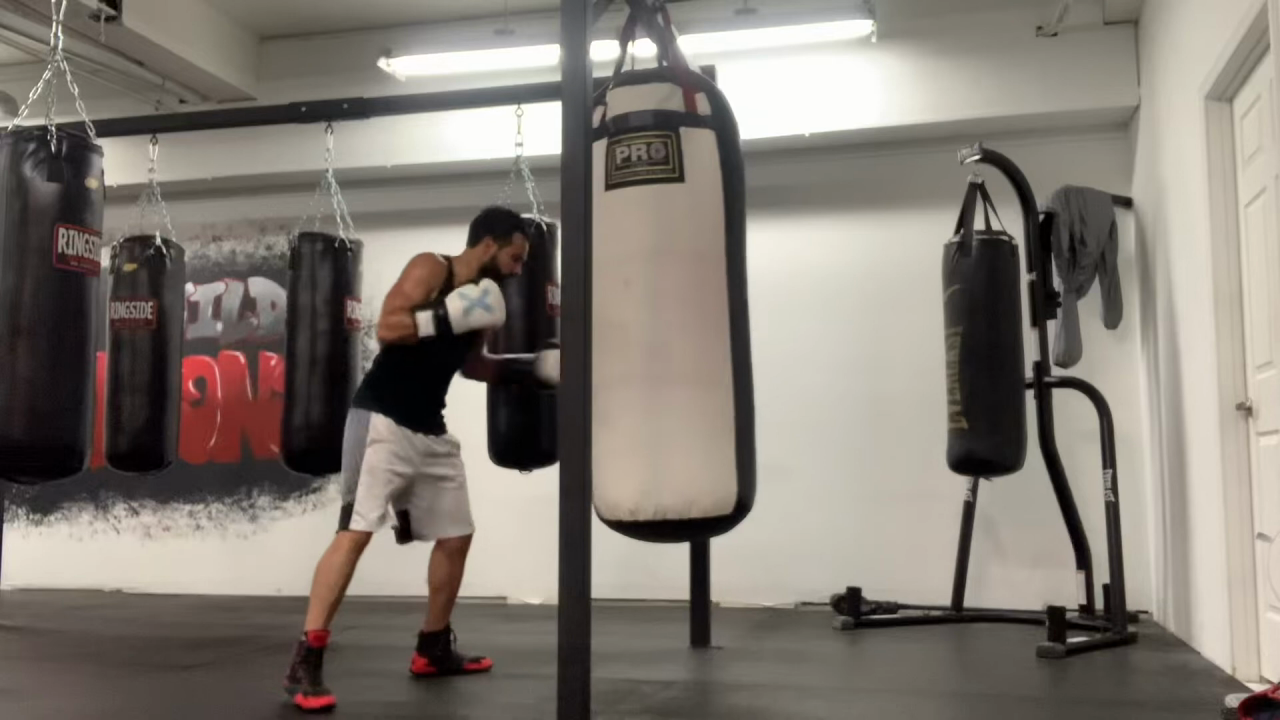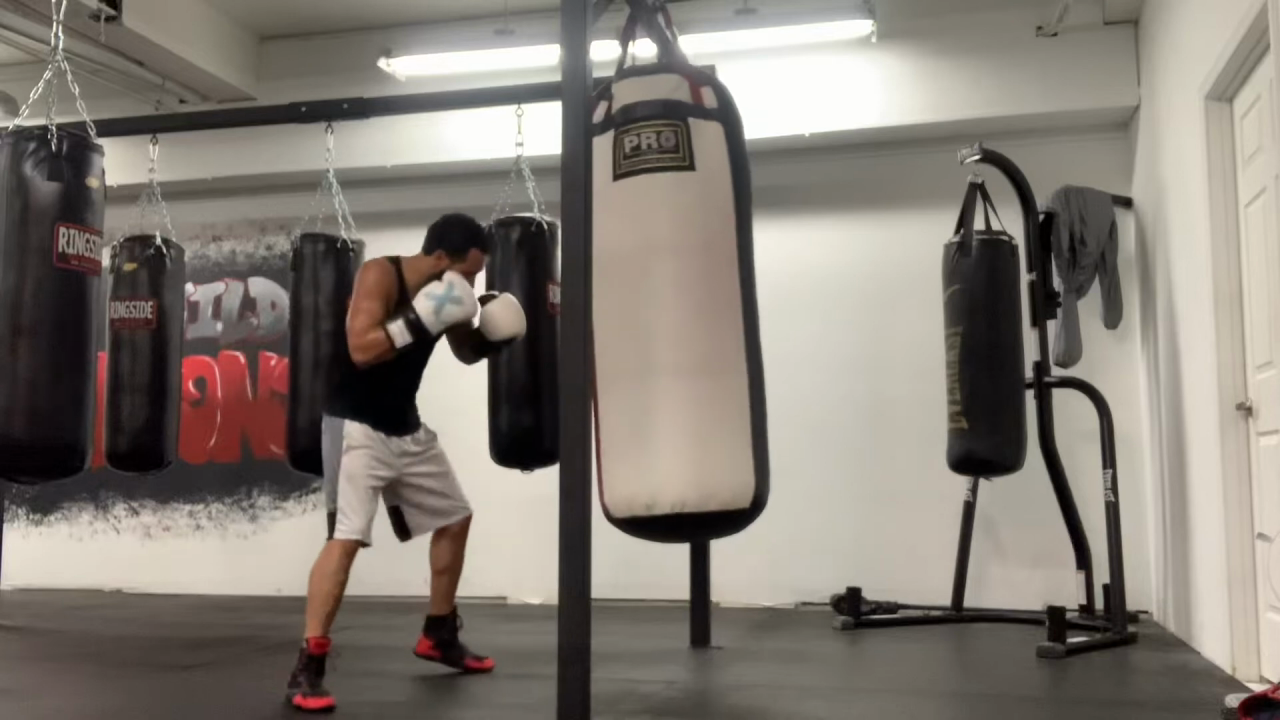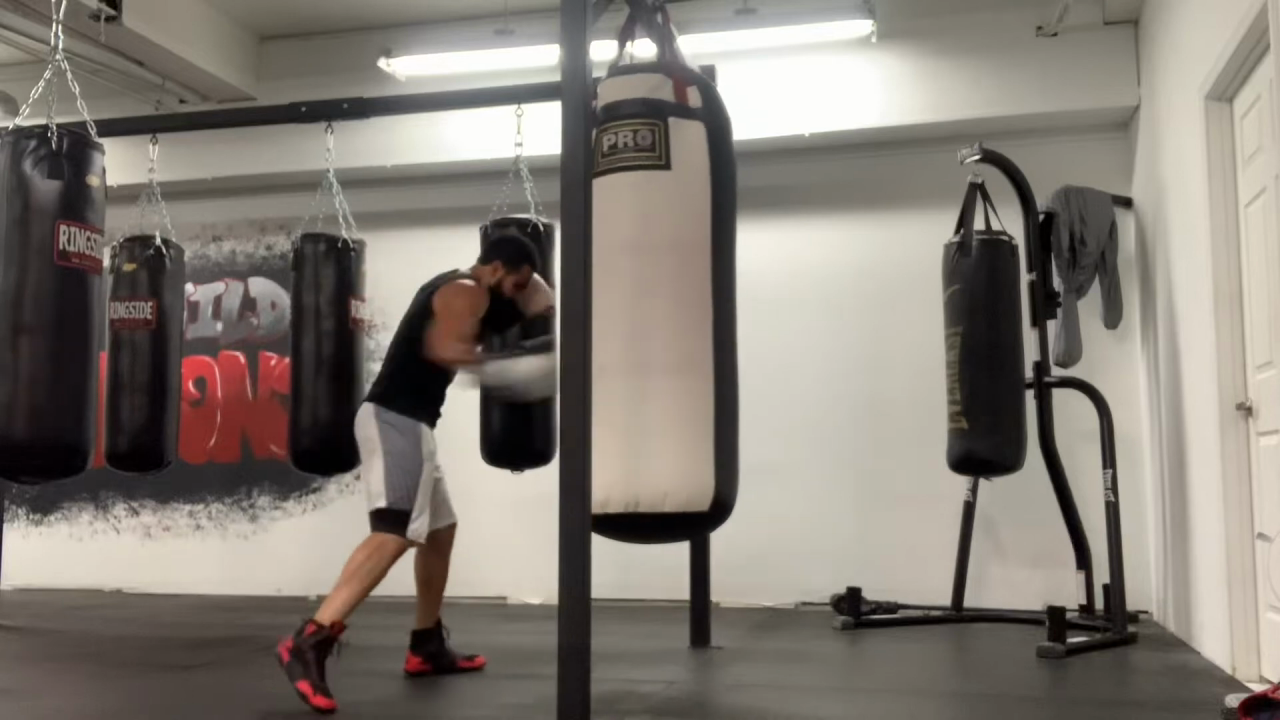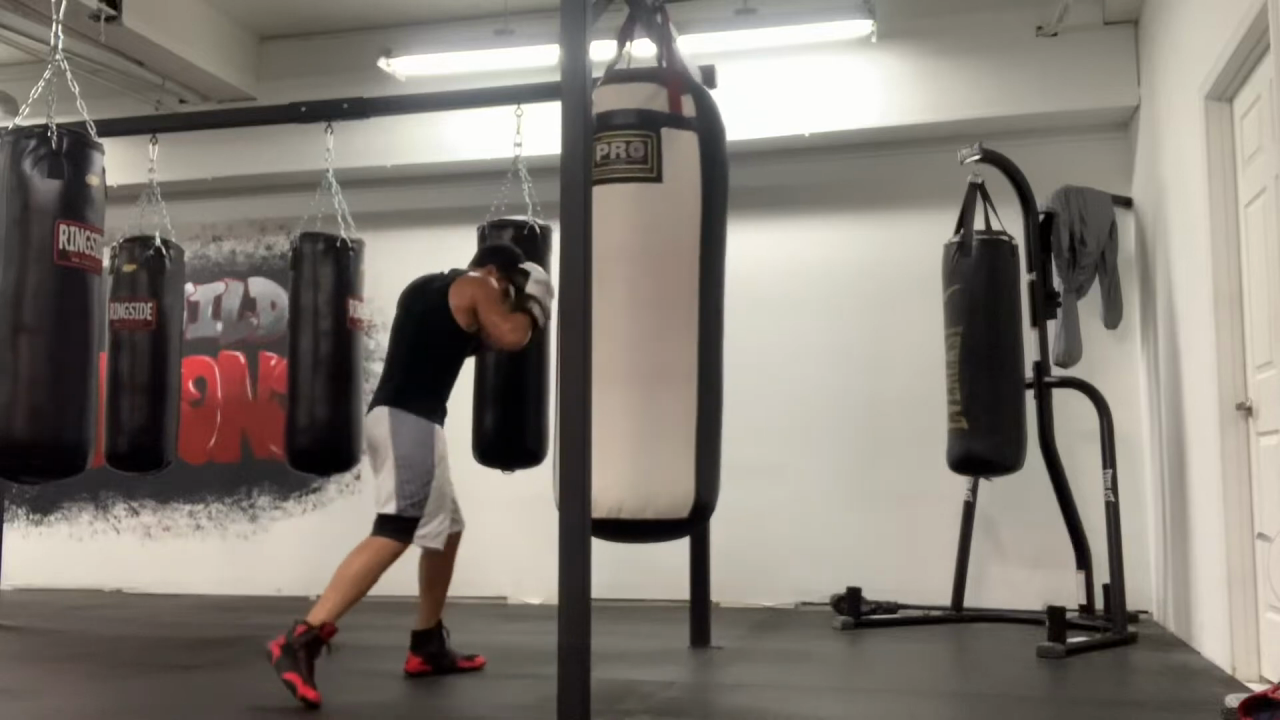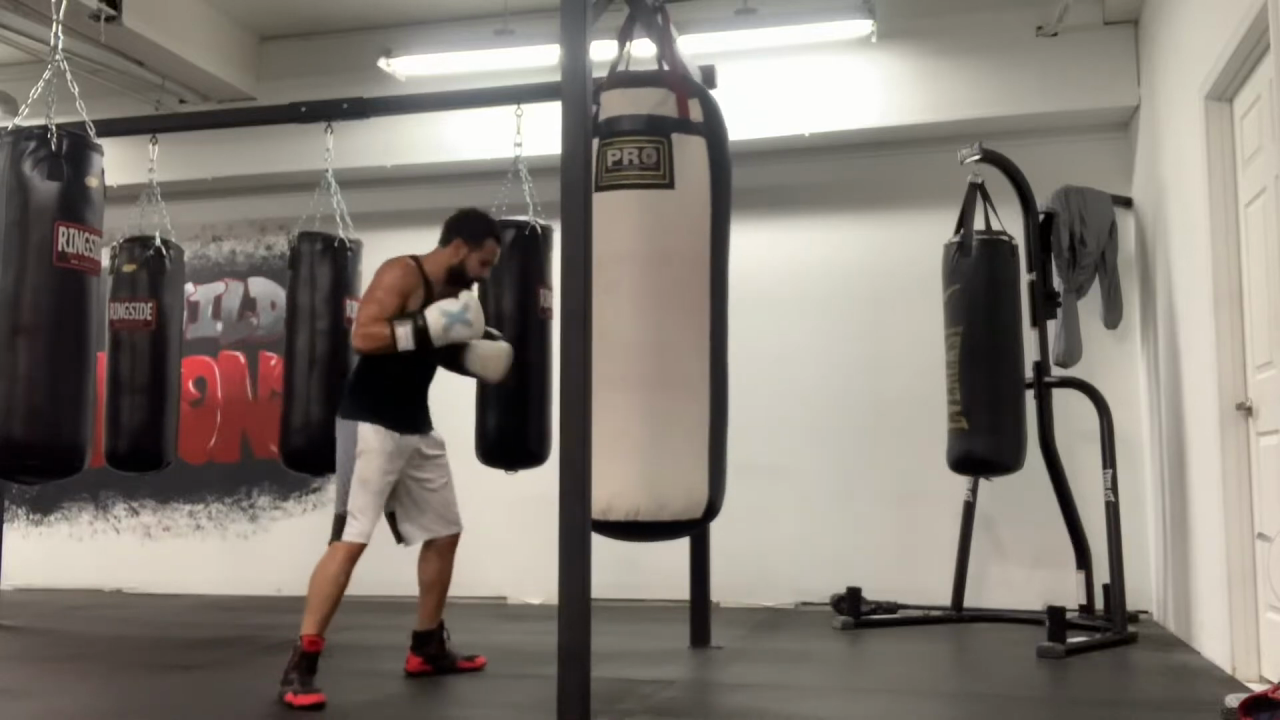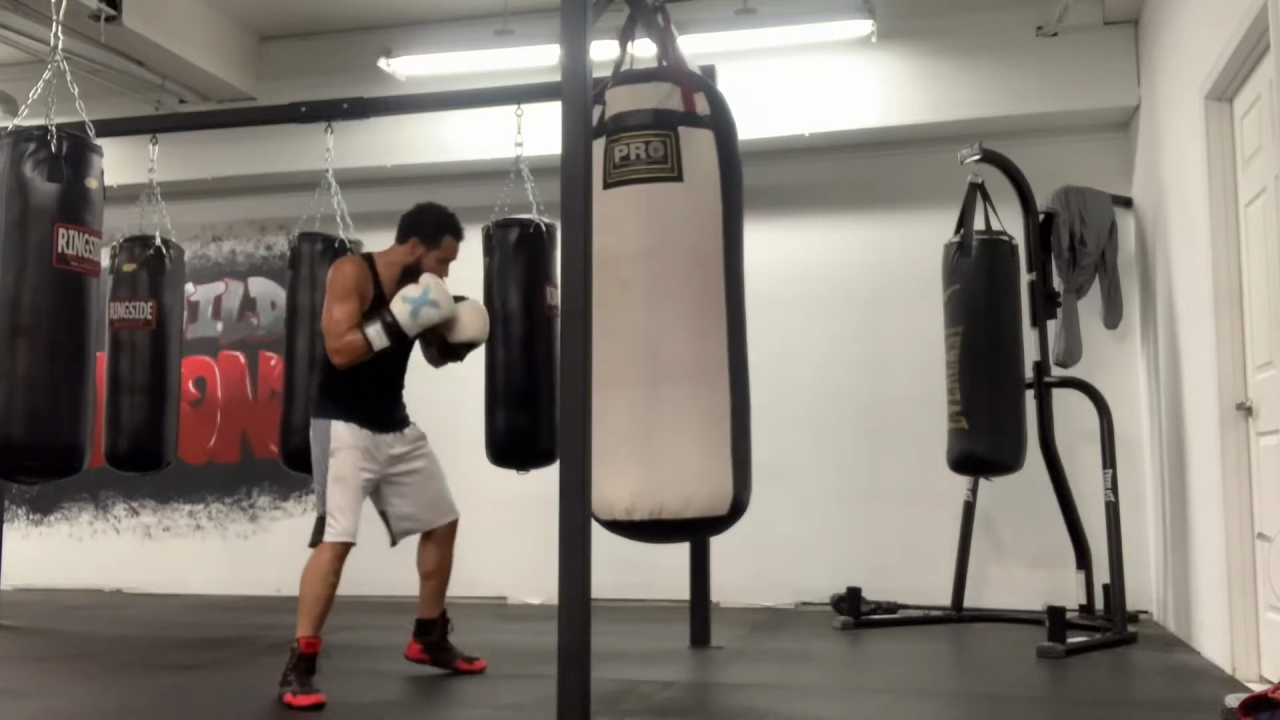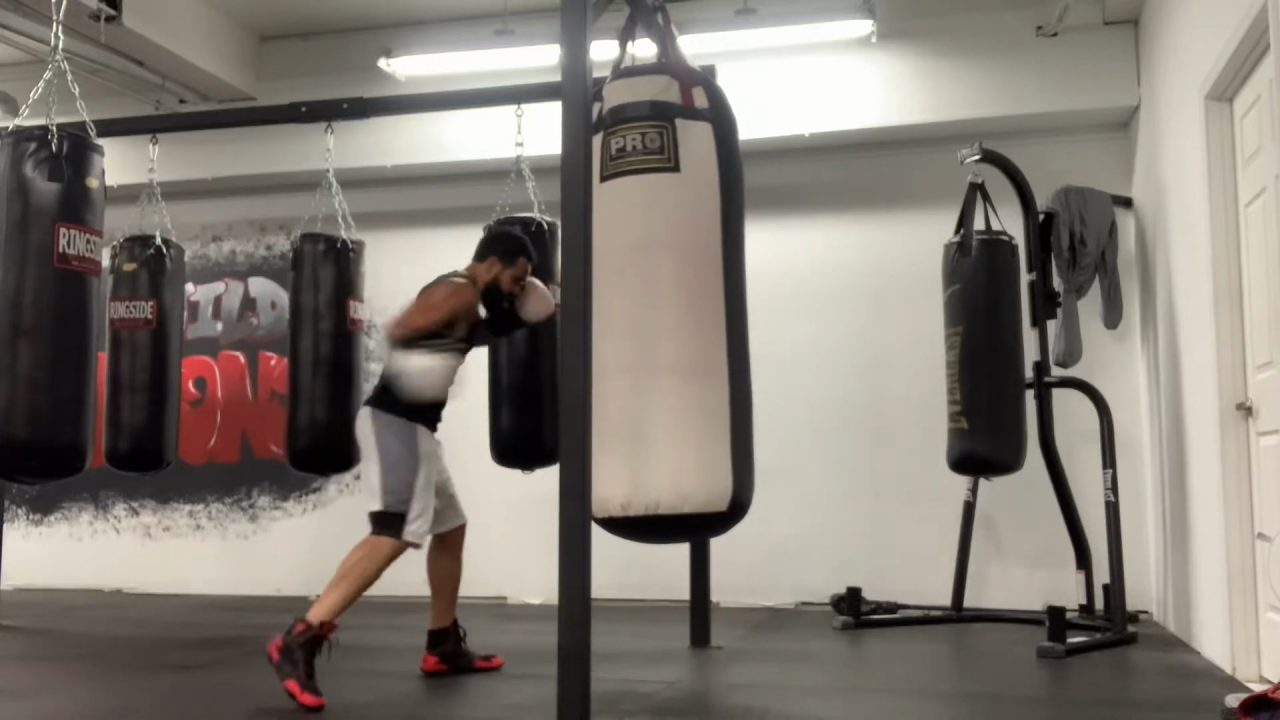
dt=0.4s
person 1, frame 1
left shoulder: (482, 293)
right shoulder: (429, 269)
left elbow: (472, 365)
right elbow: (388, 328)
left wrist: (535, 367)
right wrist: (450, 317)
left hip: (430, 431)
right hip: (381, 419)
left knee: (456, 535)
right knee: (356, 531)
left ankle: (433, 649)
right ankle: (305, 661)
person 1, frame 2
left shoulder: (443, 291)
right shoulder: (379, 275)
left elbow: (467, 351)
right elbow: (363, 350)
left wrist: (491, 328)
right wrist: (422, 318)
left hip: (407, 428)
right hip: (356, 425)
left knee: (455, 520)
right knee: (346, 538)
left ankle: (439, 634)
right ankle: (307, 668)
person 1, frame 3
left shoulder: (459, 290)
right shoulder: (465, 292)
left elbow: (463, 341)
right elbow: (446, 348)
left wrist: (518, 304)
left hip: (403, 421)
right hip: (397, 420)
left knee: (439, 531)
right knee: (394, 534)
left ankle: (426, 646)
right ankle: (309, 643)
person 1, frame 4
left shoulder: (424, 288)
right shoulder: (477, 286)
right elbow: (511, 336)
right wrist: (535, 300)
left hip: (390, 415)
right hip: (412, 420)
left knee: (446, 531)
right knee: (393, 536)
left ankle: (427, 646)
right ankle: (300, 641)
person 1, frame 5
left shoulder: (451, 291)
right shoulder: (401, 274)
right elbow: (364, 336)
left wrist: (479, 350)
right wrist: (429, 329)
left hip: (416, 429)
right hip: (369, 425)
left knee: (445, 532)
right knee: (350, 540)
left ankle: (427, 646)
right ankle: (300, 664)
person 1, frame 6
left shoulder: (417, 285)
right shoulder: (351, 272)
left elbow: (437, 355)
right elbow: (340, 351)
left wrist: (460, 333)
right wrist: (400, 320)
left hip: (396, 426)
right hip: (344, 425)
left knee: (441, 524)
right knee: (335, 541)
left ankle: (429, 638)
right ankle: (299, 666)
person 1, frame 7
left shoulder: (467, 299)
right shoulder: (458, 289)
left elbow: (471, 336)
right elbow: (401, 330)
left wrist: (508, 309)
left hip: (412, 427)
right hip: (396, 423)
left knee: (450, 530)
right knee: (390, 537)
left ankle: (443, 646)
right ankle: (299, 642)
